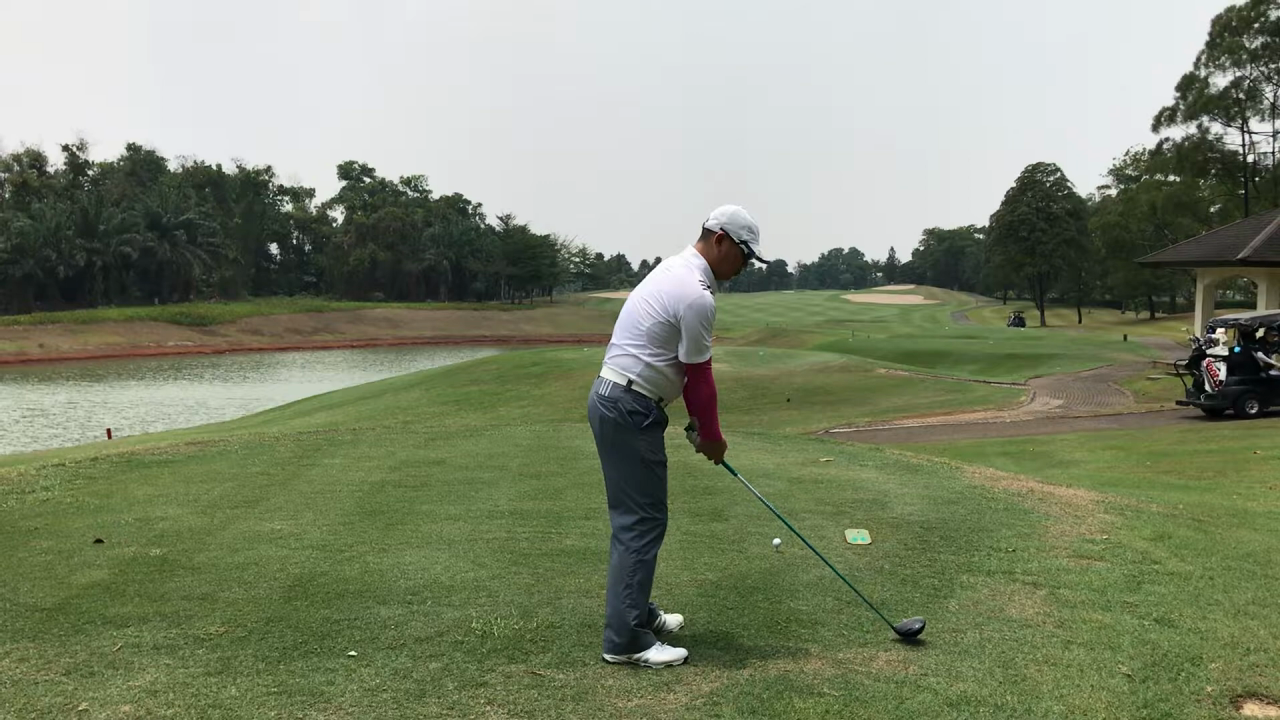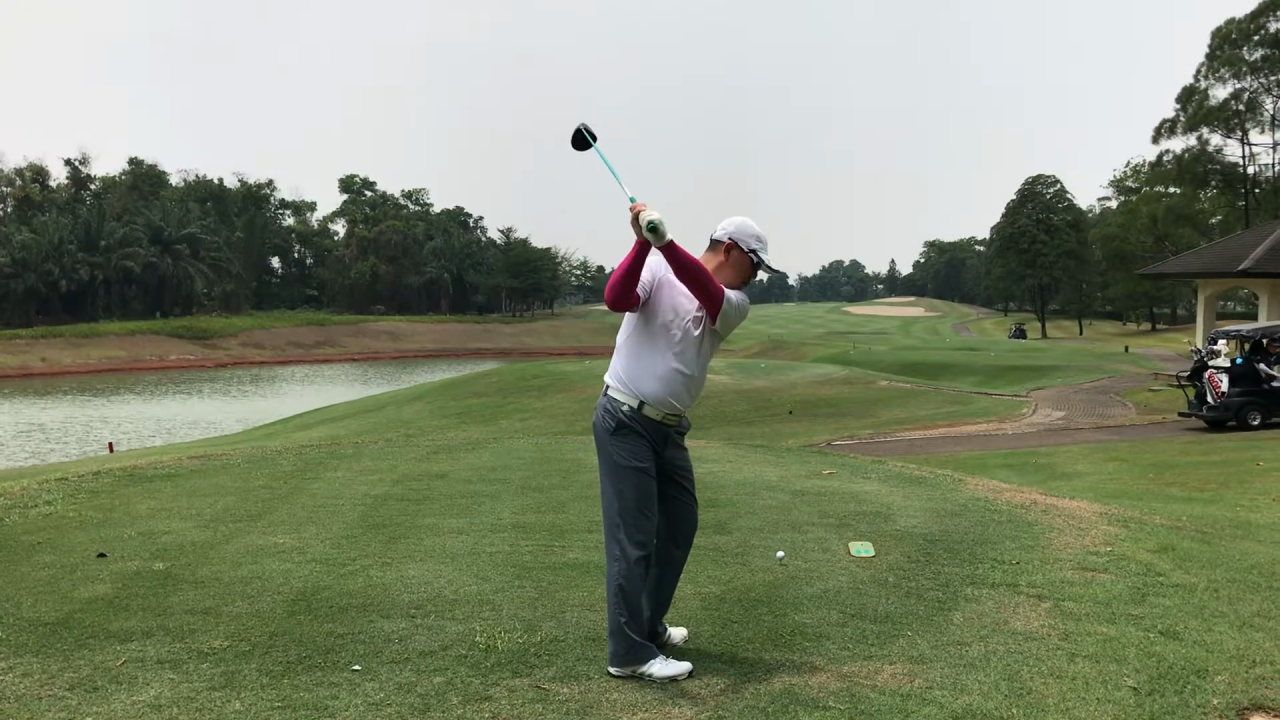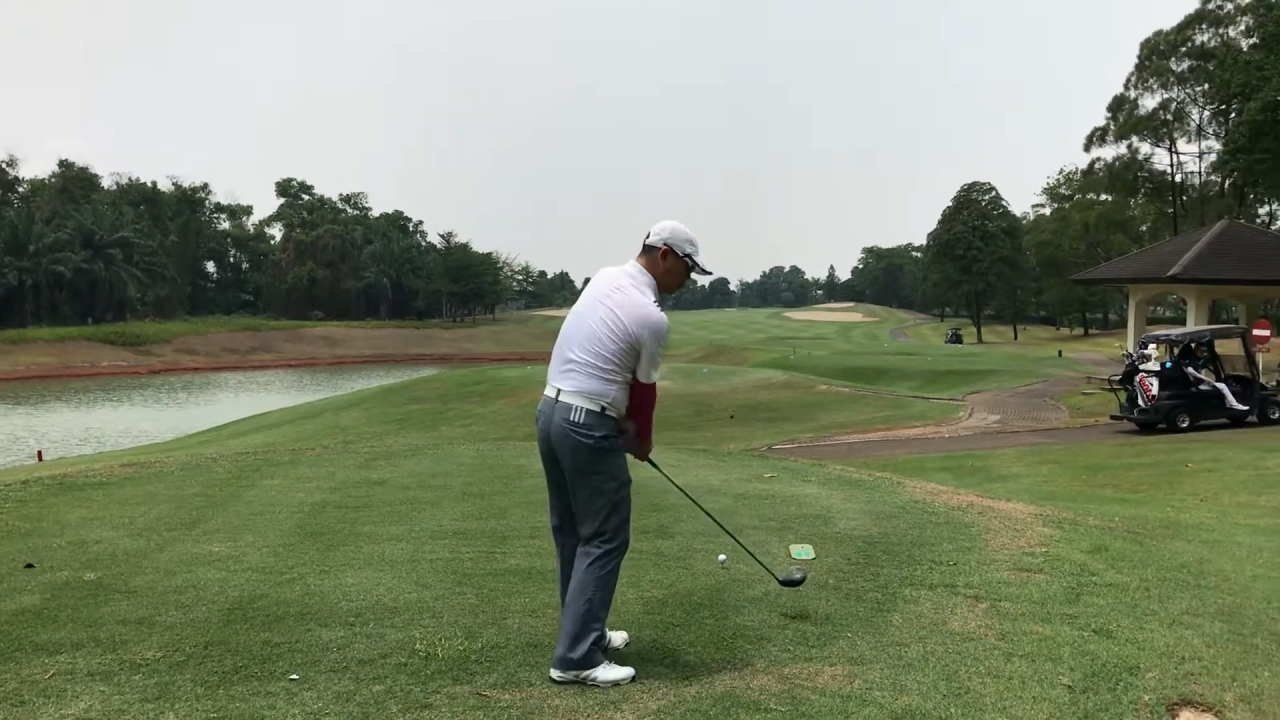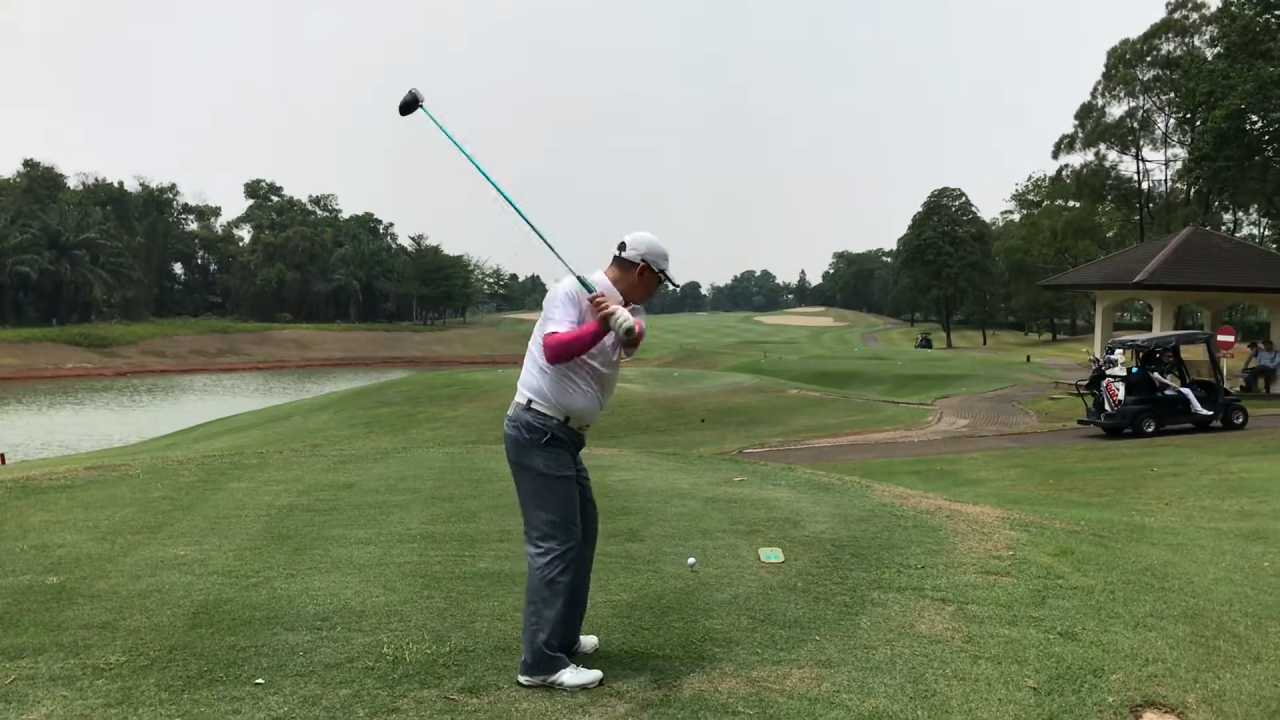
dt=1s
person 1, frame 1
left shoulder: (677, 268)
right shoulder: (696, 295)
right elbow: (700, 377)
left wrist: (697, 421)
right wrist: (712, 435)
left hip: (618, 400)
right hip: (630, 409)
left knee: (639, 514)
right knee: (641, 520)
left ankle: (636, 611)
right ankle: (625, 639)
person 1, frame 2
left shoulder: (734, 303)
right shoulder: (656, 270)
left elbow: (705, 289)
right elbow: (615, 299)
left wrist: (666, 243)
right wrist: (643, 244)
left hip: (668, 427)
right hip: (624, 421)
left knee: (679, 527)
right knee: (633, 536)
left ankle: (646, 626)
right ankle: (629, 652)
person 1, frame 3
left shoulder: (605, 279)
right shoulder: (652, 319)
right elbow: (643, 392)
left wrist: (622, 423)
right wrist: (641, 437)
left hip: (552, 413)
right hip: (589, 426)
left knee: (573, 533)
right knee: (604, 540)
left ankle: (582, 631)
right ankle: (574, 657)
person 1, frame 4
left shoulder: (629, 309)
right shoulder: (572, 292)
left elbow: (632, 337)
right elbow: (554, 352)
left wrist: (619, 318)
right wrist: (600, 326)
left hip: (561, 435)
right hip: (539, 431)
left knee: (579, 534)
right knee: (555, 542)
left ankle: (561, 637)
right ankle: (542, 662)
